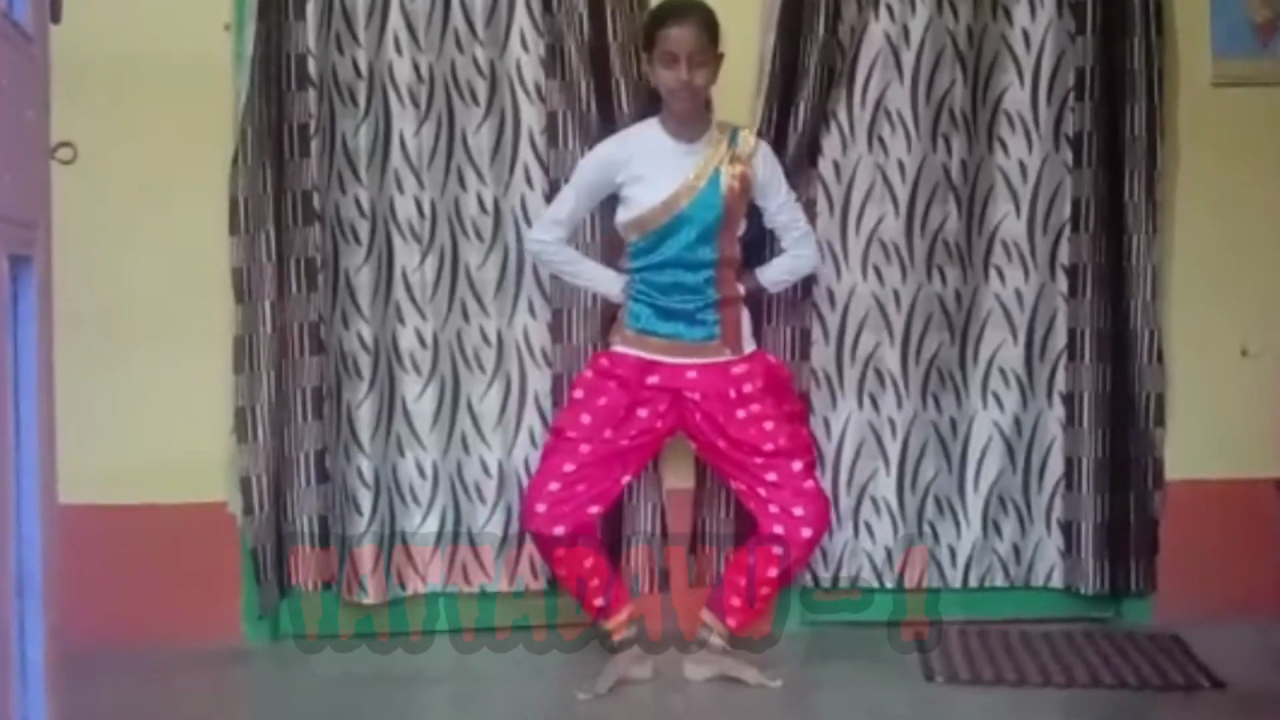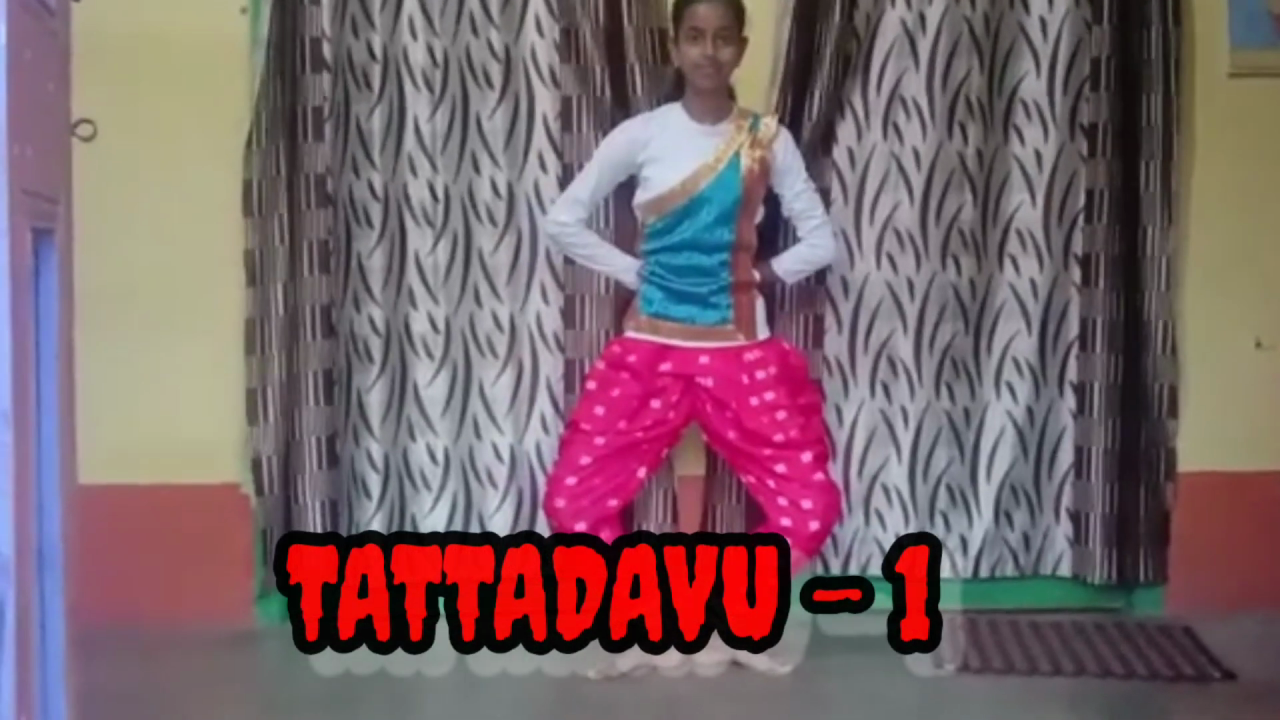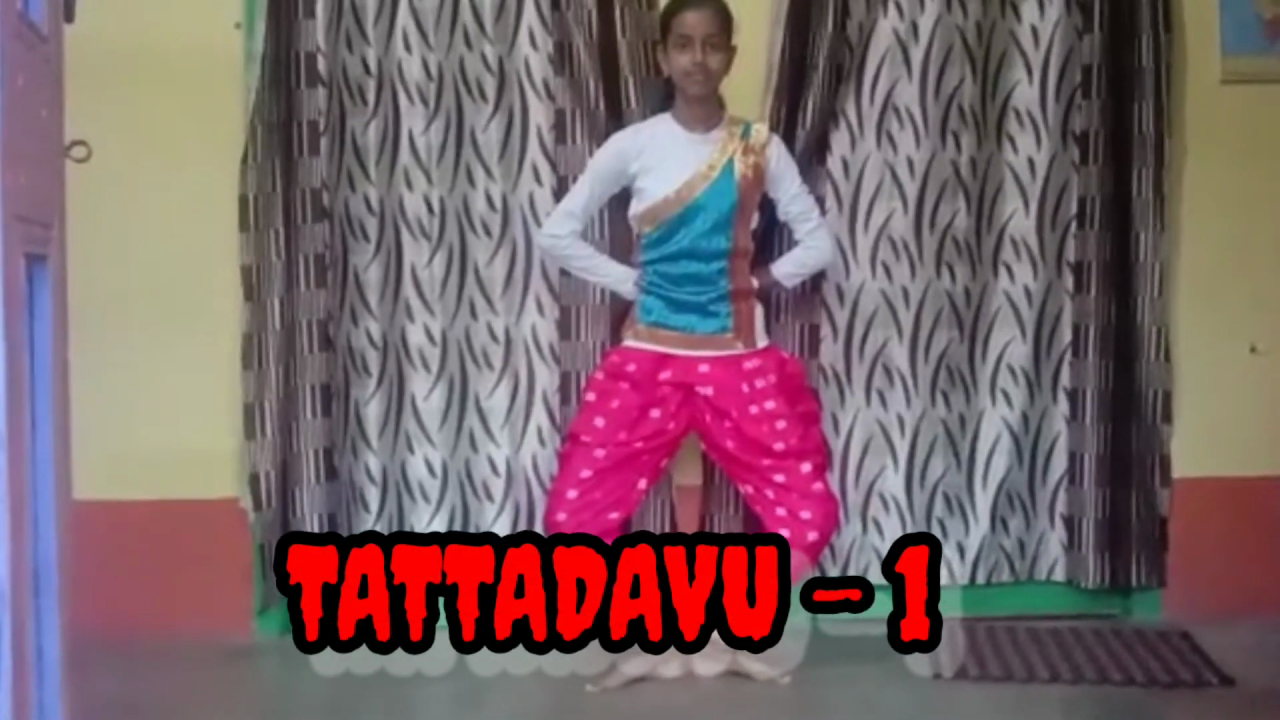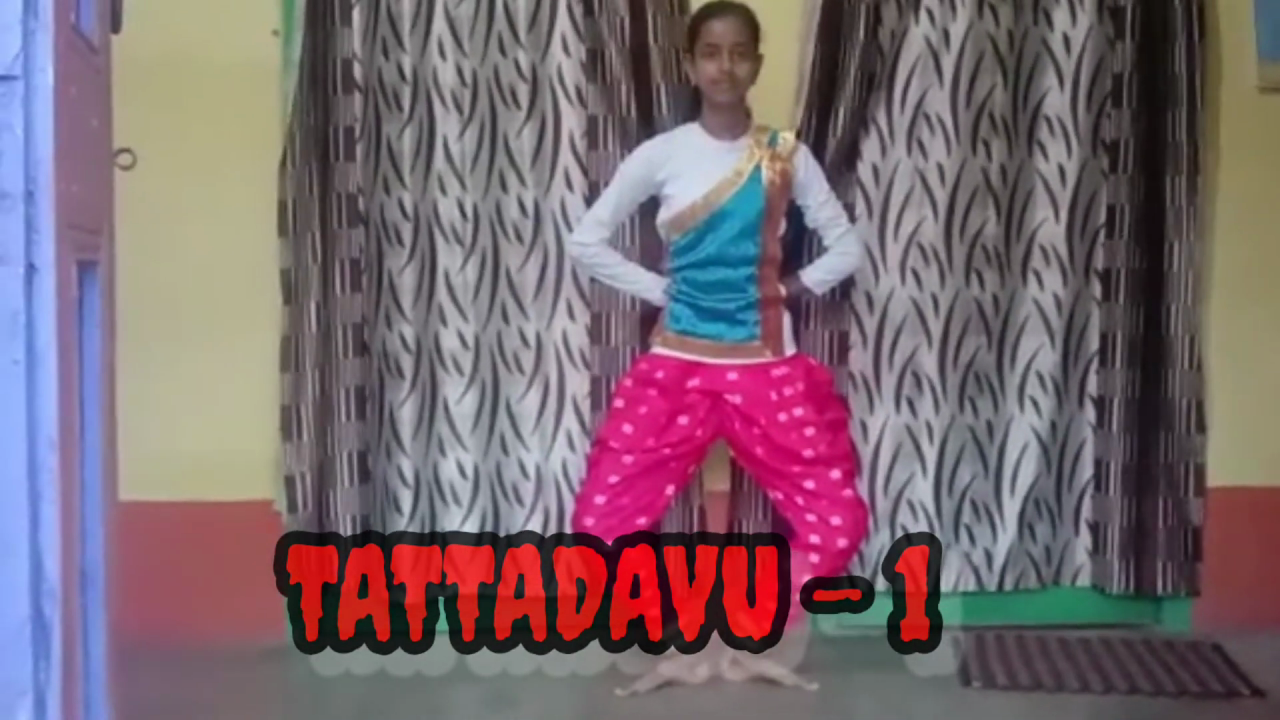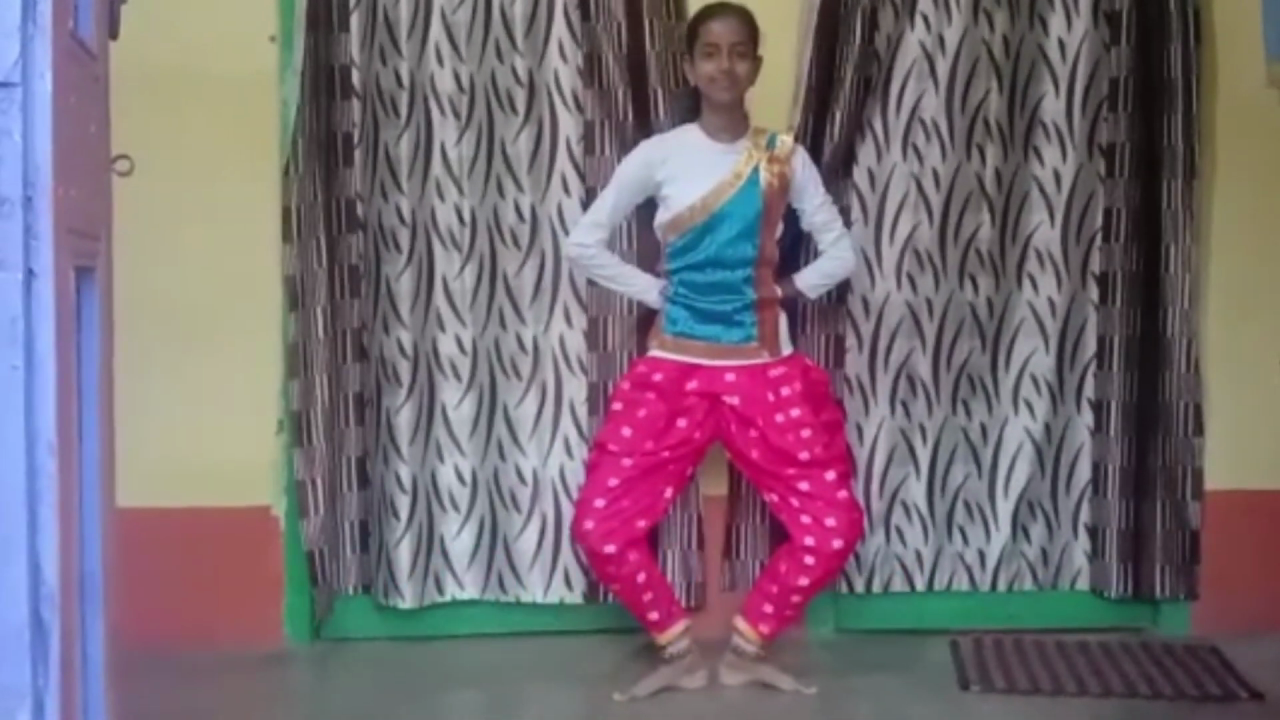
dt=1s
person 1, frame 1
left shoulder: (748, 154)
right shoulder: (619, 153)
left elbow: (804, 250)
right elbow: (543, 239)
left wrist: (745, 283)
right wrist: (618, 286)
left hip: (726, 367)
right hip: (635, 365)
left knee: (801, 515)
right knee: (550, 513)
left ankle: (713, 641)
right ankle: (626, 642)
person 1, frame 2
left shoulder: (768, 140)
right shoulder: (641, 135)
left elbow: (821, 242)
right elbow: (562, 221)
left wrist: (762, 272)
right wrist: (634, 271)
left hip: (740, 352)
right hip: (651, 350)
left knee: (811, 505)
right knee: (572, 502)
person 1, frame 3
left shoulder: (760, 147)
right shoulder: (633, 146)
left elbow: (819, 243)
right elbow: (556, 235)
left wrist: (762, 280)
right wrist: (632, 282)
left hip: (739, 360)
right hip: (649, 359)
left knee: (810, 513)
right knee: (573, 516)
person 1, frame 4
left shoulder: (787, 156)
right shoulder: (660, 155)
left elbow: (847, 248)
right elbow: (585, 242)
left wrist: (789, 287)
right wrist: (661, 290)
left hip: (767, 369)
right hip: (677, 367)
left knee: (837, 522)
right knee: (601, 523)
person 1, frame 5
left shoulder: (785, 158)
right shoulder: (658, 155)
left elbow: (841, 252)
right elbow: (583, 244)
left wrist: (785, 289)
right wrist: (658, 292)
left hip: (765, 370)
right hip: (674, 368)
left knee: (834, 525)
right knee: (601, 525)
left ankle: (746, 646)
right ankle: (679, 649)
